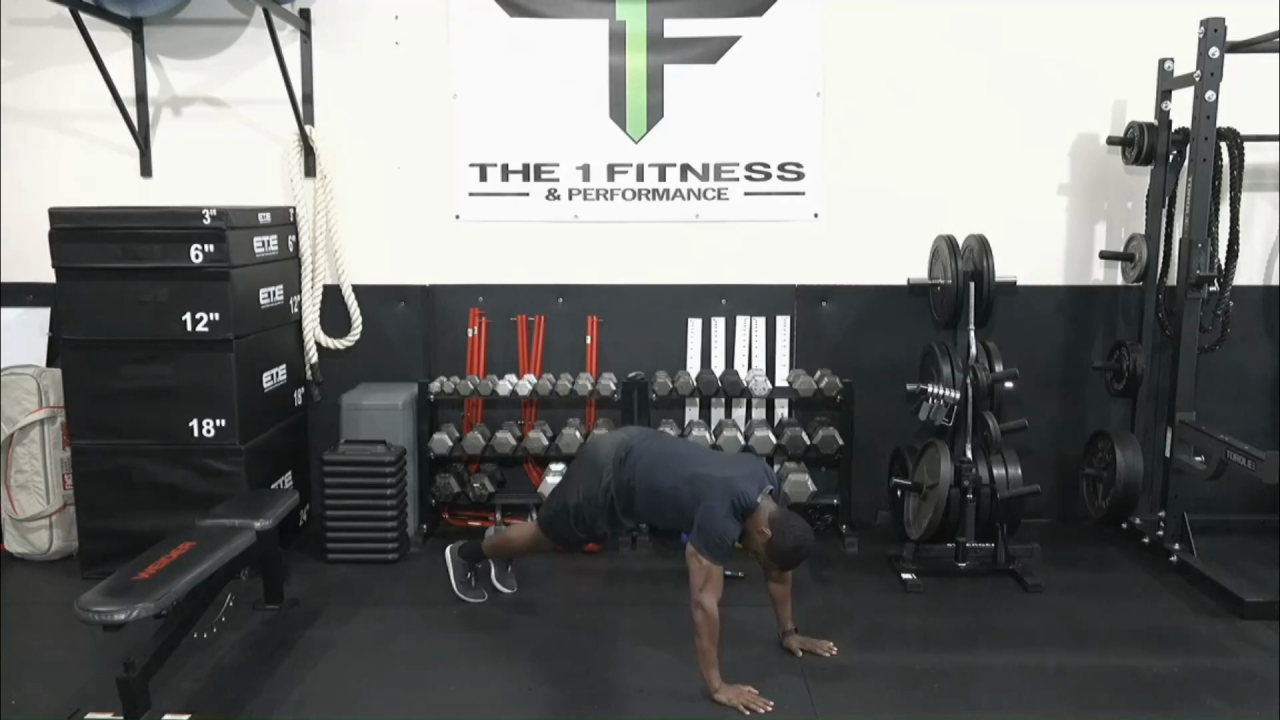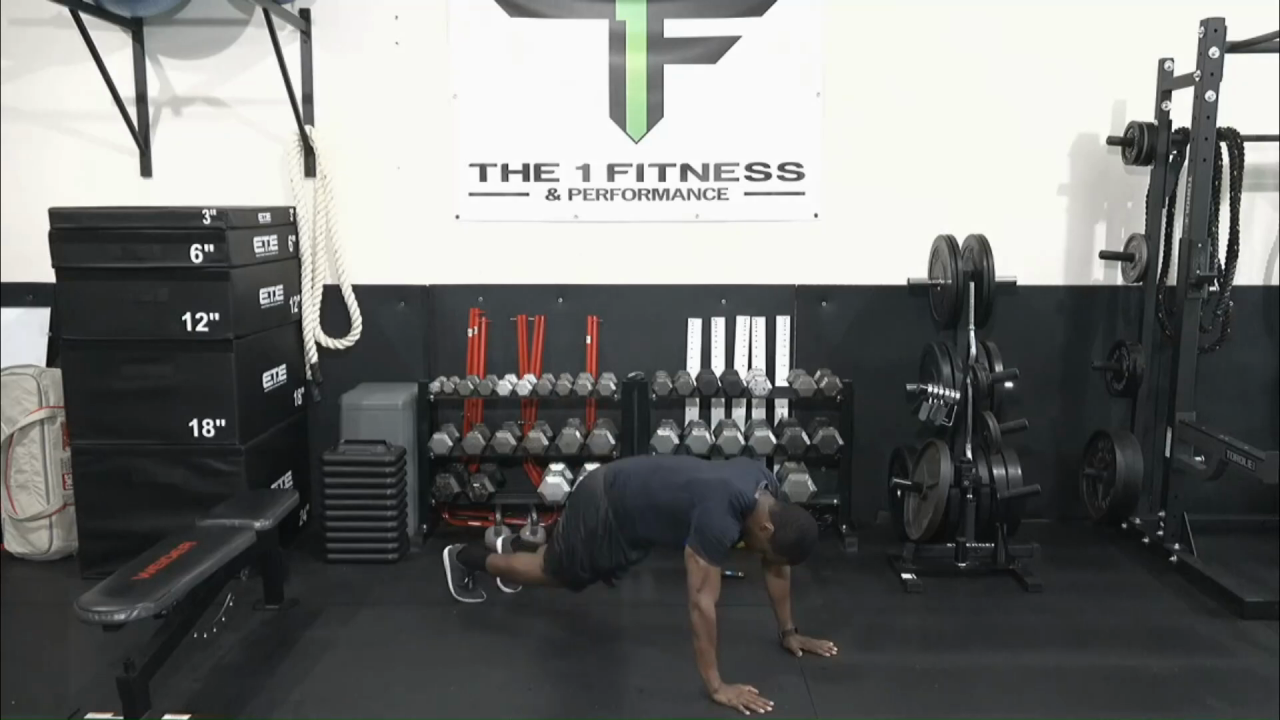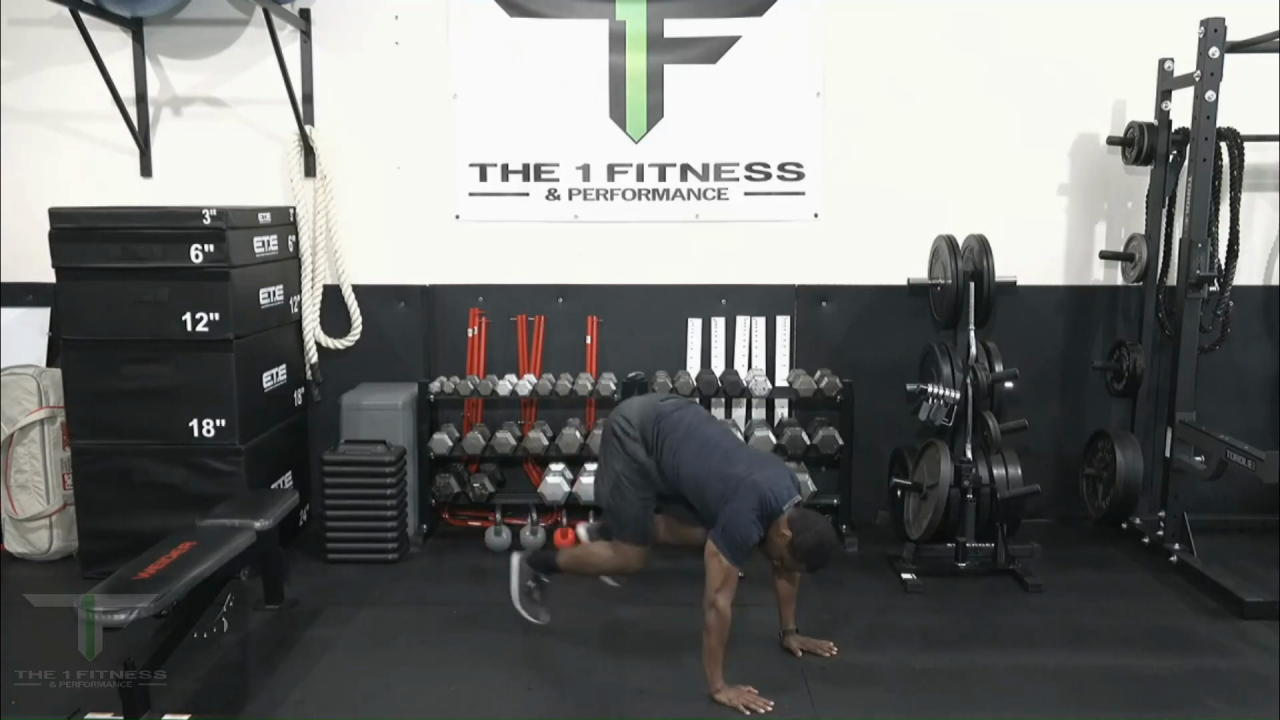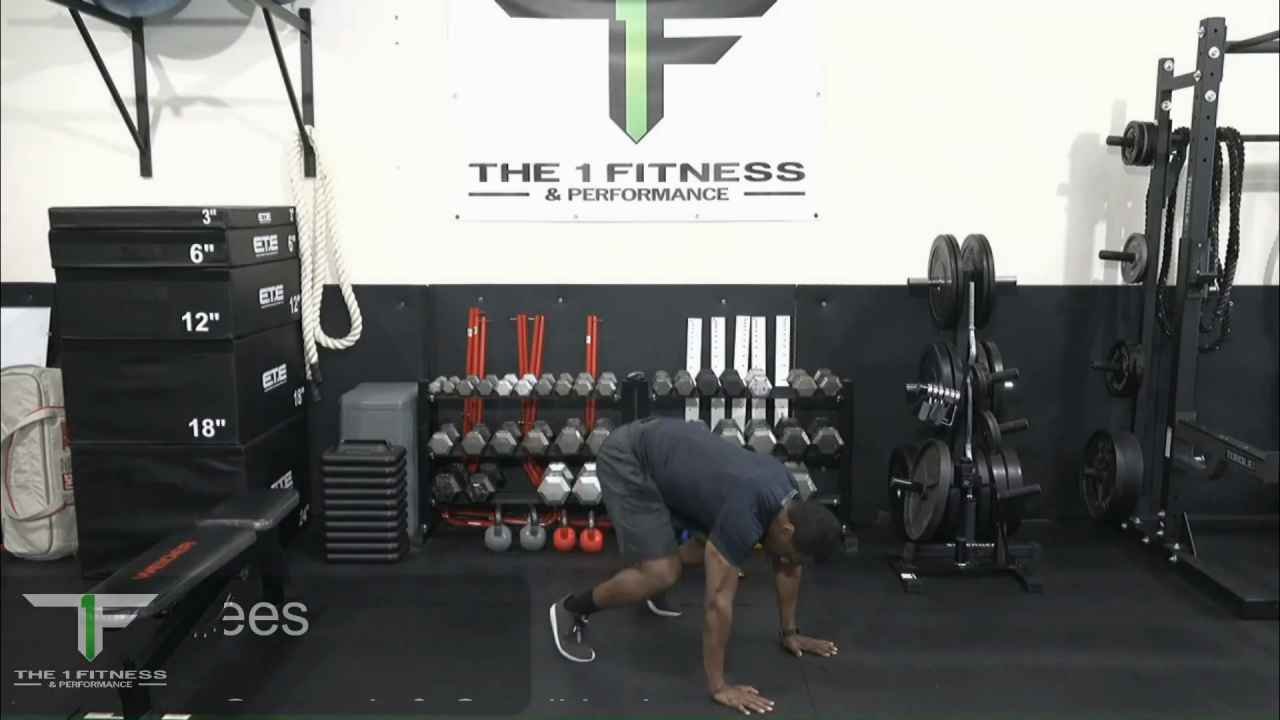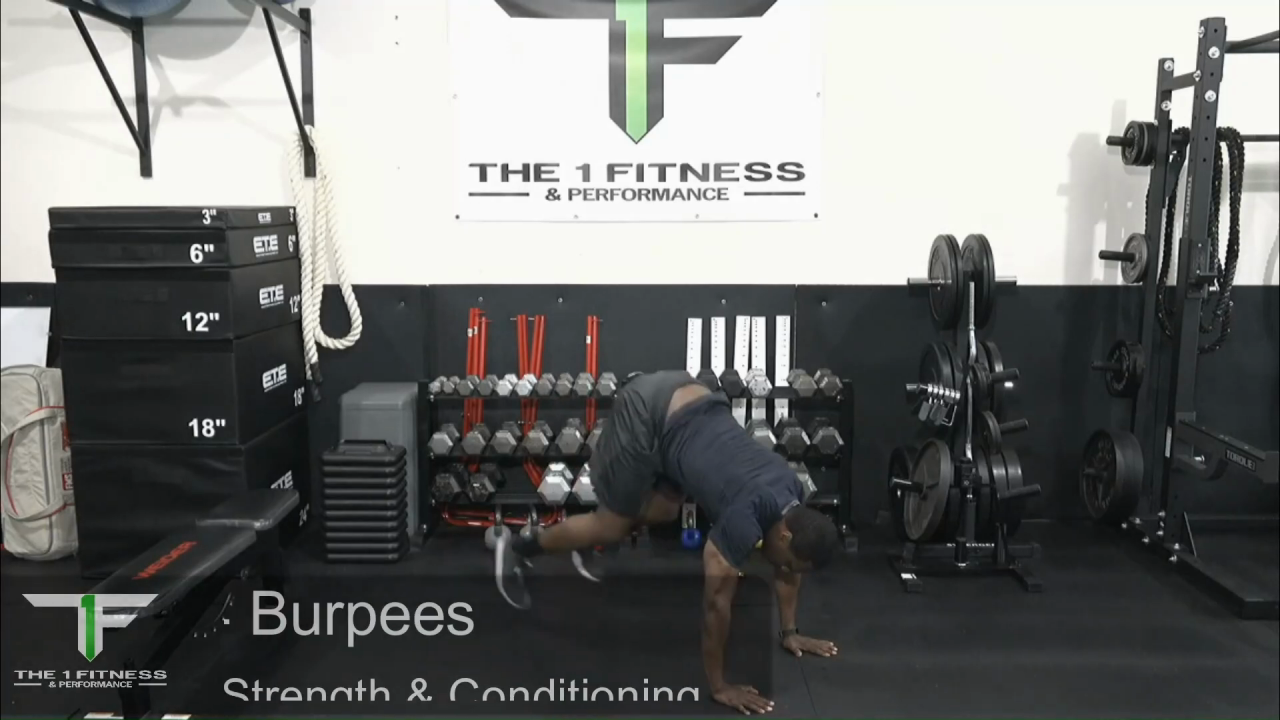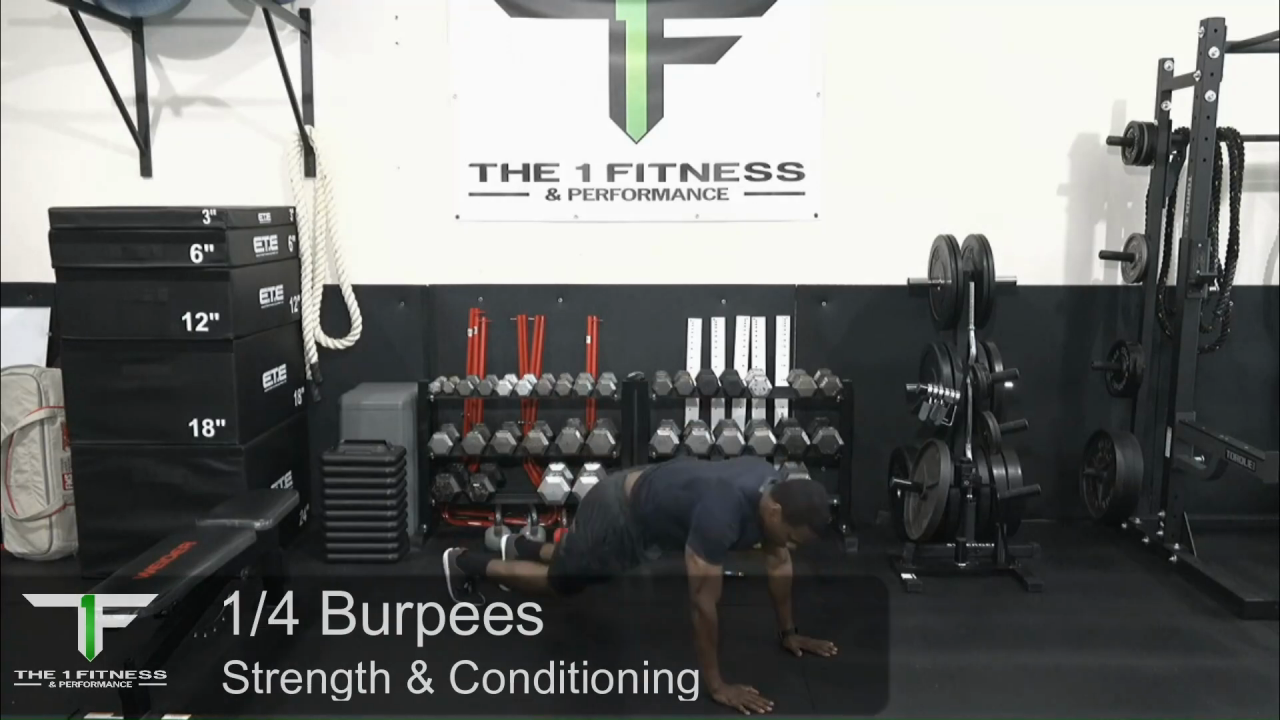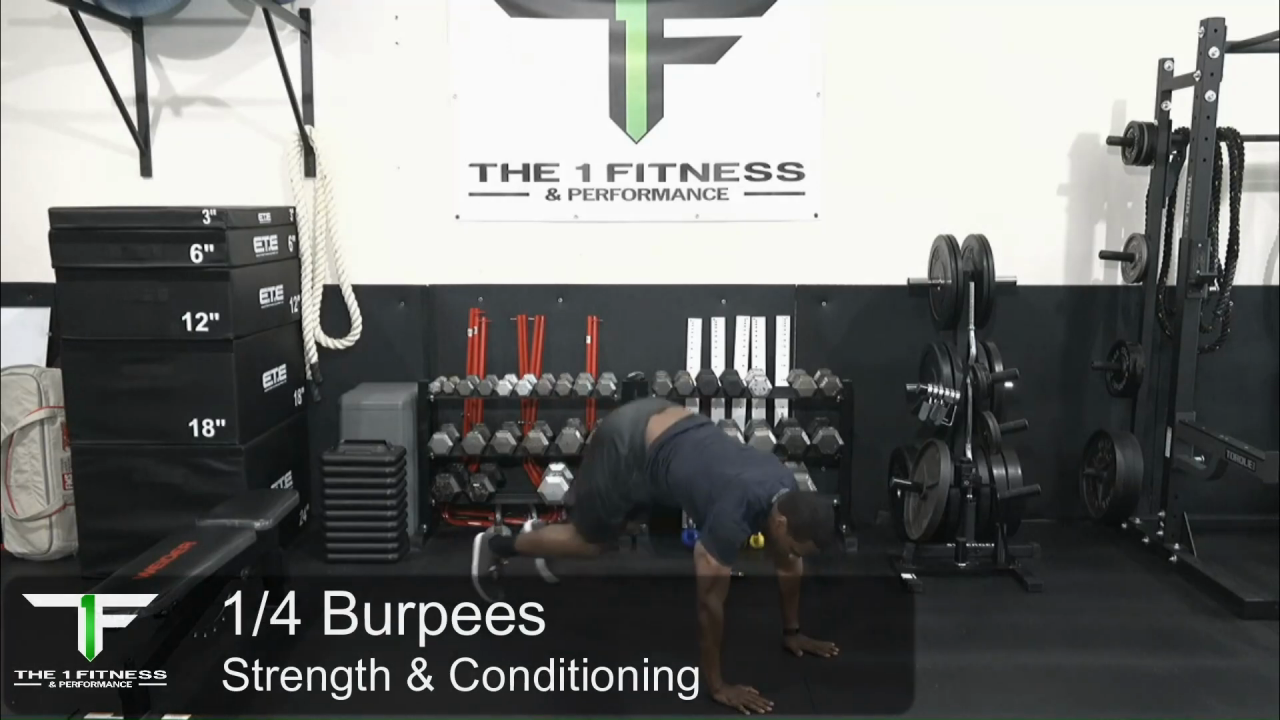
dt=0.3s
person 1, frame 1
left shoulder: (768, 488)
right shoulder: (721, 515)
left elbow: (777, 567)
right elbow: (704, 599)
left wrist: (789, 632)
right wrist: (717, 686)
left hip: (635, 450)
right hip: (609, 471)
left knee: (558, 532)
right knee: (549, 532)
left ankle: (500, 553)
right ankle: (466, 553)
person 1, frame 2
left shoulder: (766, 491)
right shoulder: (721, 517)
left elbow: (774, 566)
right elbow: (701, 601)
left wrist: (789, 632)
right wrist: (718, 687)
left hip: (629, 487)
right hip: (606, 504)
left knee: (570, 562)
right knee: (557, 573)
left ankle: (516, 546)
right ankle: (464, 559)
person 1, frame 3
left shoulder: (789, 498)
right shoulder: (746, 515)
left elbow: (785, 569)
right elbow: (719, 597)
left wrist: (789, 632)
right wrist: (718, 687)
left hip: (669, 415)
right hip: (637, 428)
left knee: (696, 533)
right knee: (629, 558)
left ankle: (602, 531)
right ankle: (537, 566)
person 1, frame 4
left shoulder: (787, 494)
right shoulder: (745, 514)
left elbow: (786, 565)
right elbow: (718, 601)
left wrist: (790, 633)
right wrist: (719, 688)
left hip: (663, 441)
right hip: (628, 453)
left knee: (714, 545)
right knee: (662, 574)
left ankle: (648, 590)
right ankle: (570, 612)
person 1, frame 5
left shoulder: (790, 495)
right shoulder: (747, 517)
left elbow: (786, 572)
right elbow: (717, 600)
left wrist: (789, 633)
right wrist: (718, 685)
left hip: (678, 397)
right hip: (647, 412)
left knee: (661, 511)
right knee: (611, 526)
left ankle: (584, 545)
right ankle: (519, 549)
person 1, frame 6
left shoulder: (772, 485)
right shoulder: (722, 515)
left elbow: (778, 562)
right elbow: (703, 602)
left wrist: (789, 632)
right wrist: (717, 686)
left hip: (638, 497)
right hip: (619, 513)
left knee: (576, 561)
right knee: (560, 583)
left ankle: (523, 547)
right ankle: (466, 563)
person 1, frame 7
left shoulder: (785, 493)
right shoulder: (733, 514)
left elbow: (789, 564)
right elbow: (710, 599)
left wrist: (793, 632)
right wrist: (716, 686)
left hip: (659, 419)
right hip: (628, 439)
left knee: (606, 531)
right knee: (590, 541)
left ankle: (540, 532)
right ankle: (496, 545)
